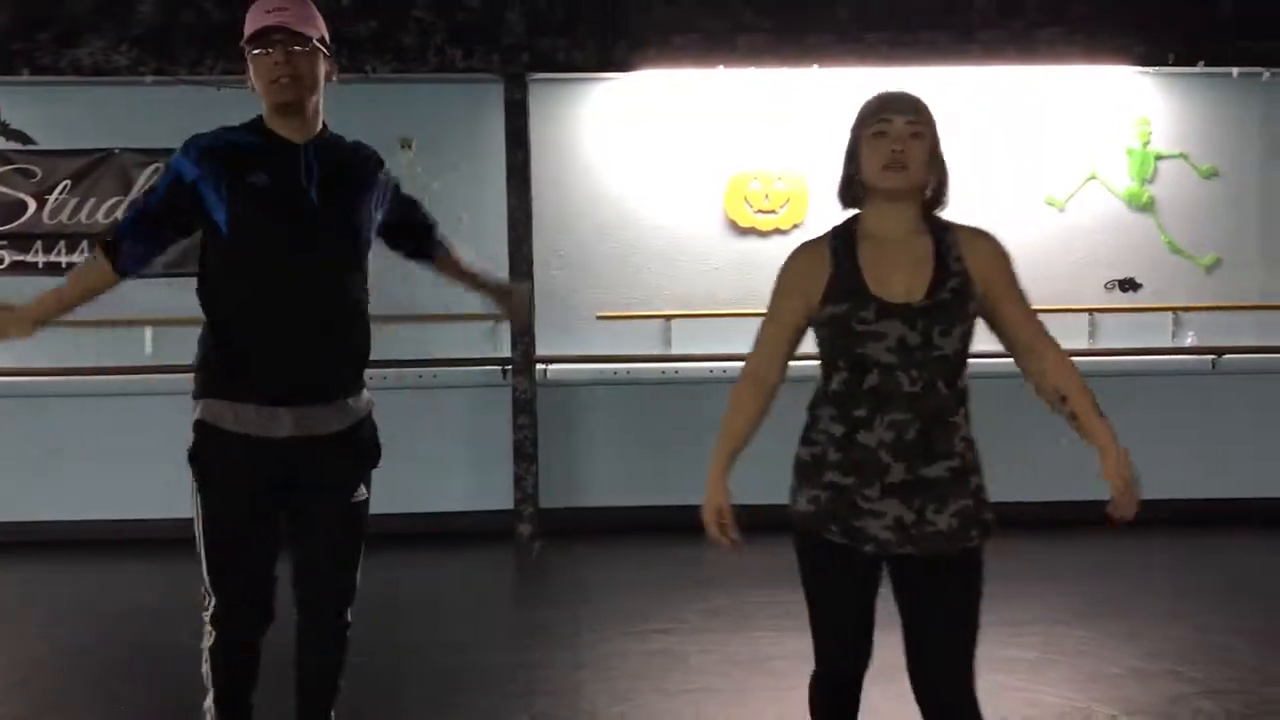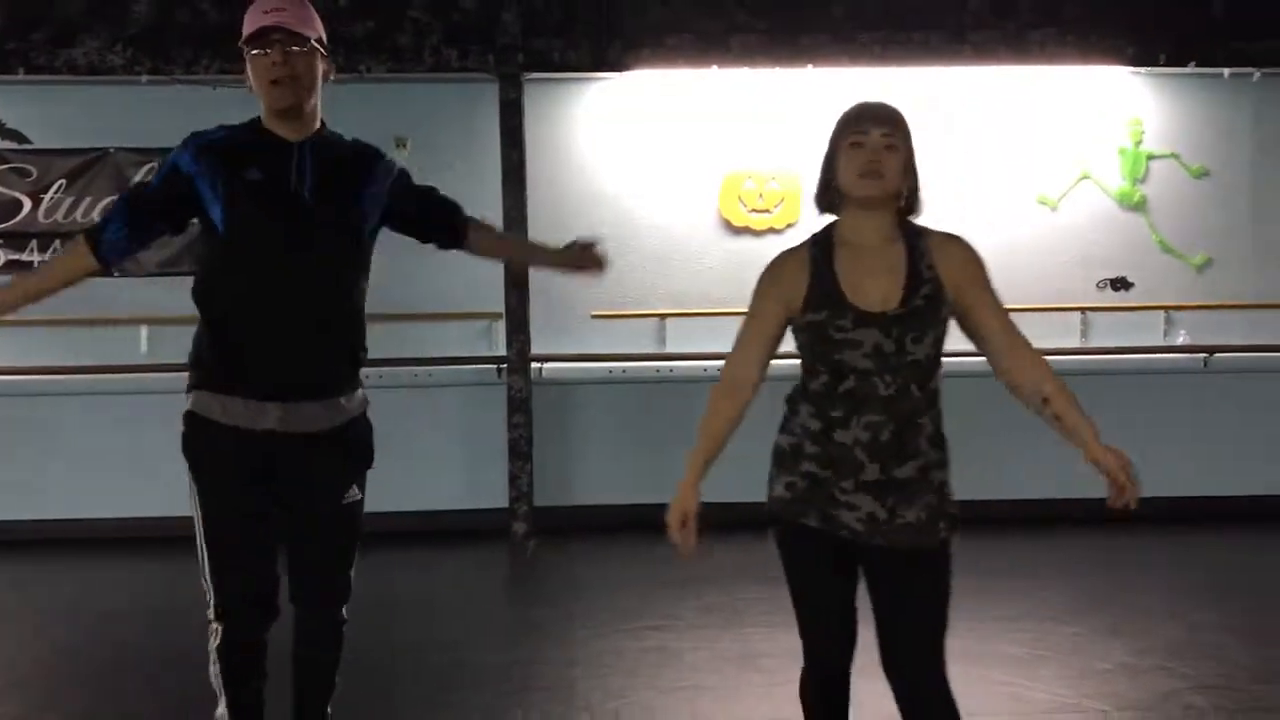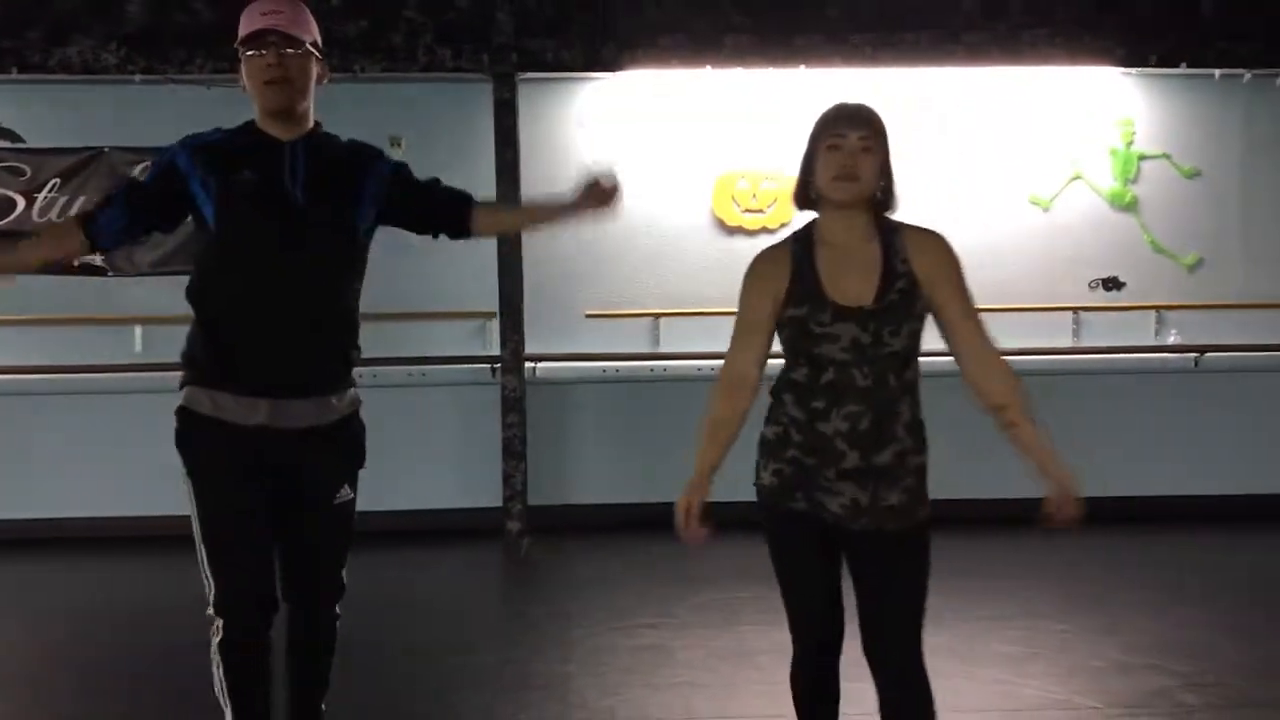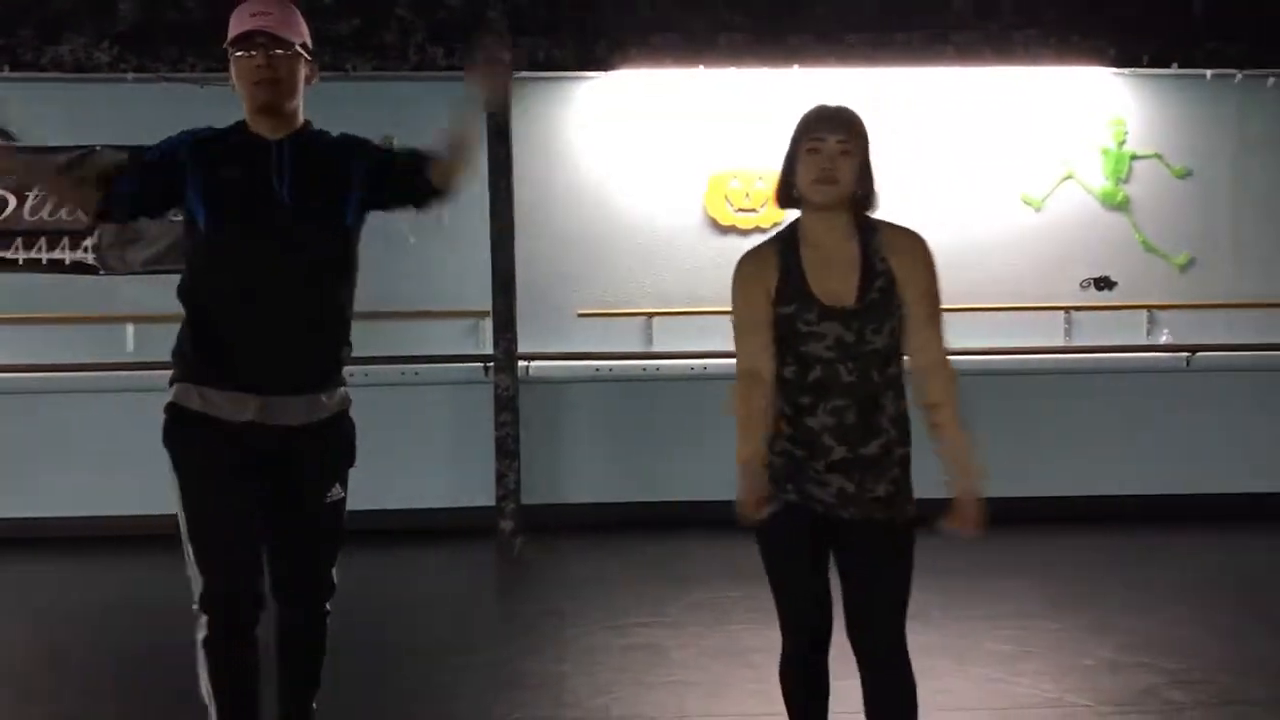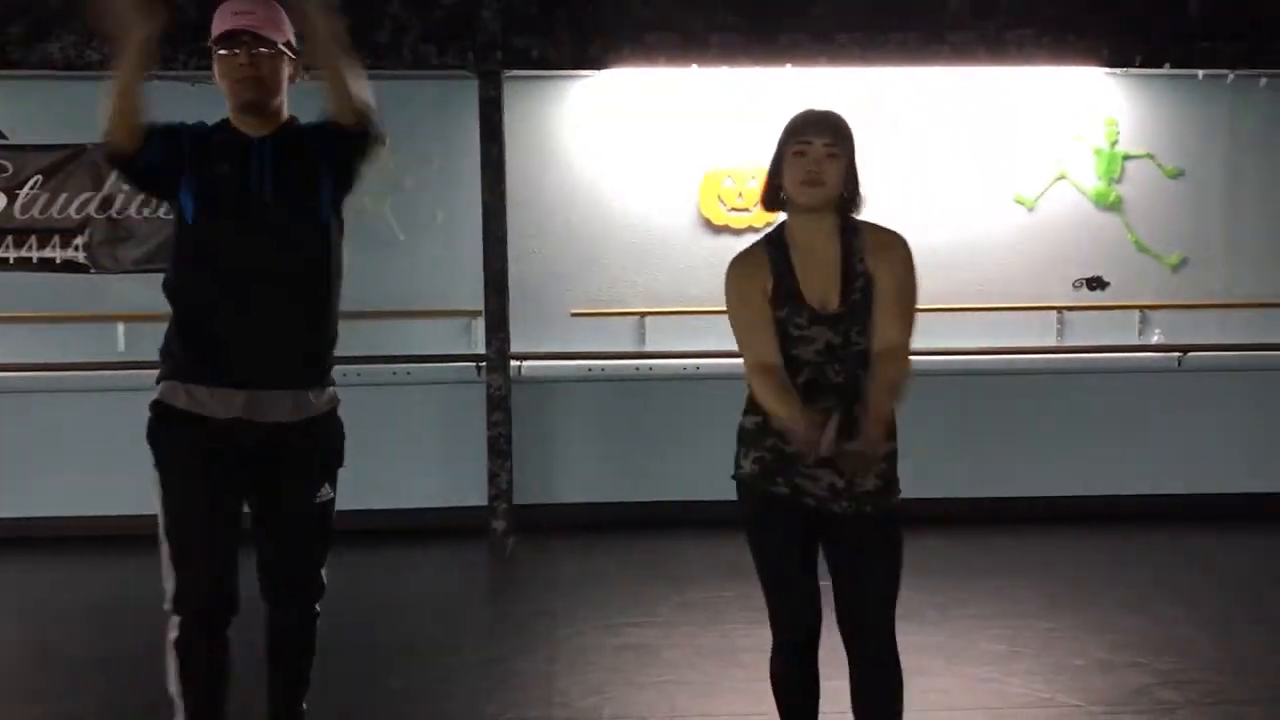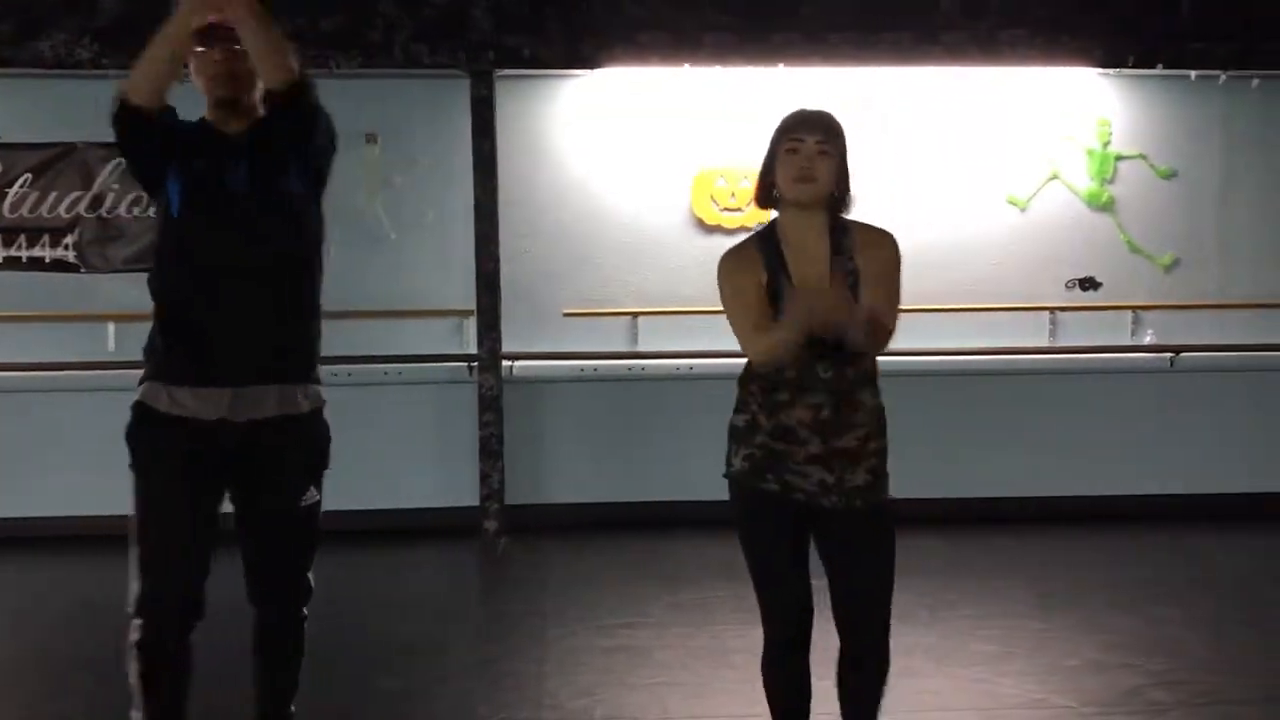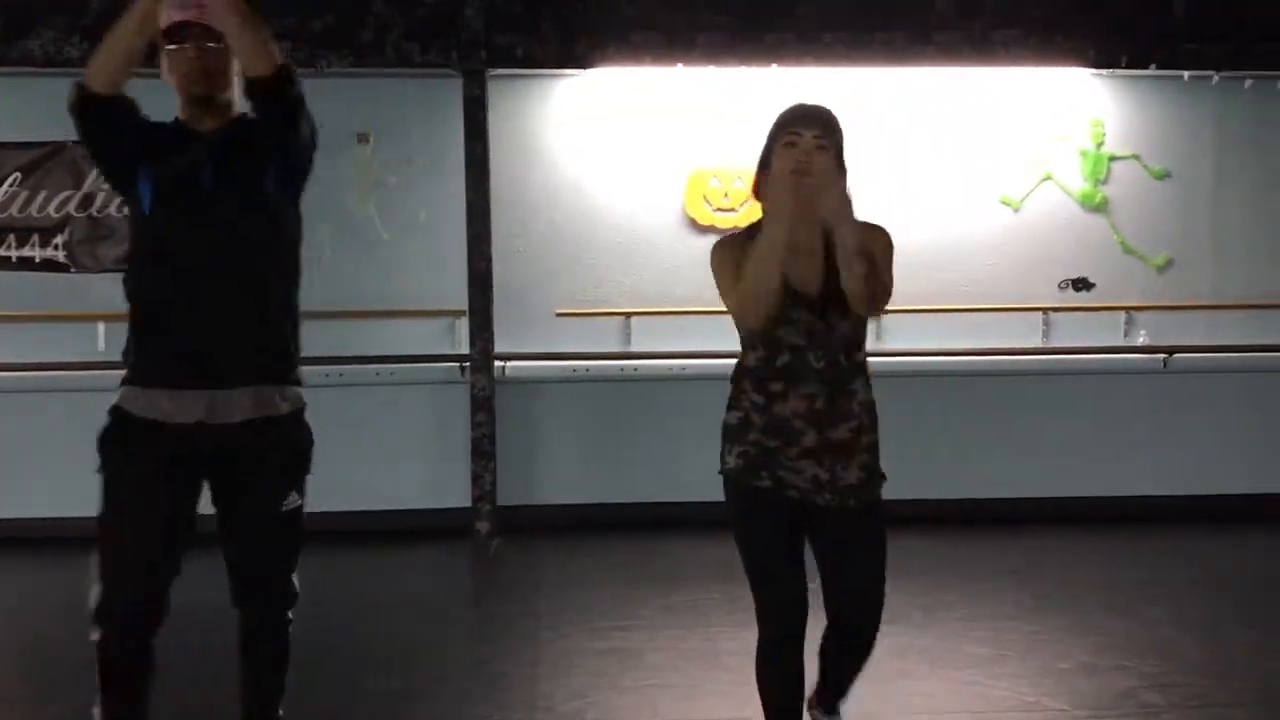
dt=0.1s
person 1, frame 1
left shoulder: (363, 169)
right shoulder: (210, 160)
left elbow: (420, 236)
right elbow: (128, 247)
left wrist: (489, 287)
left hip: (339, 423)
right hip: (239, 423)
left knee: (329, 600)
right knee: (237, 605)
person 1, frame 2
left shoulder: (366, 169)
right shoulder: (207, 158)
left elbow: (450, 224)
right elbow: (116, 235)
left wrist: (546, 255)
left hip: (330, 420)
right hip: (229, 419)
left knee: (324, 595)
right knee: (239, 602)
person 1, frame 3
left shoulder: (363, 168)
right shoulder: (203, 159)
left elbow: (461, 214)
right elbow: (106, 224)
left wrist: (565, 209)
left hip: (323, 418)
right hip: (223, 416)
left knee: (318, 594)
right knee: (240, 601)
person 1, frame 4
left shoulder: (349, 162)
right shoulder: (195, 158)
left elbow: (432, 179)
right elbow: (111, 197)
left wrist: (480, 106)
left hip: (314, 415)
right hip: (212, 412)
left knee: (307, 591)
right knee: (226, 598)
person 1, frame 5
left shoulder: (325, 153)
right shoulder: (186, 152)
left elbow: (357, 117)
right elbow: (125, 150)
left hip: (301, 413)
right hip: (198, 410)
left knee: (296, 591)
right knee: (199, 598)
person 1, frame 6
left shoulder: (302, 145)
right shoulder: (171, 149)
left elbow: (293, 89)
right elbow: (133, 103)
left hip: (283, 409)
right hip: (177, 407)
left knee: (282, 592)
right knee: (162, 597)
person 1, frame 7
left shoulder: (278, 144)
right shoulder: (142, 149)
left elbow: (275, 81)
right elbow: (93, 97)
left hip: (264, 411)
right hip: (155, 411)
left knee: (266, 595)
right knee: (125, 601)
person 2, frame 1
left shoulder: (975, 254)
right shoulder: (816, 263)
left elbow: (1038, 354)
right elbow: (761, 373)
left wrist: (1108, 445)
right wrist: (718, 474)
left hip: (944, 507)
right hip: (835, 504)
person 2, frame 2
left shoulder: (948, 259)
right shoulder: (793, 271)
left elbow: (1014, 356)
right elbow: (741, 377)
left wrist: (1095, 446)
right wrist: (690, 481)
left hip: (913, 502)
right hip: (810, 498)
right knee: (827, 656)
person 2, frame 3
left shoulder: (923, 253)
right shoulder: (775, 267)
left elbow: (979, 360)
right elbow: (738, 378)
left wrist: (1046, 460)
right wrist: (699, 481)
left hip: (892, 488)
right hip: (795, 484)
left knee: (897, 659)
right knee: (815, 644)
person 2, frame 4
left shoulder: (903, 251)
right shoulder: (762, 267)
left elbow: (931, 365)
right elbow: (755, 373)
left wrist: (964, 472)
right wrist: (750, 467)
left hip: (877, 479)
right hip: (788, 477)
left knee: (882, 645)
right knee: (804, 635)
person 2, frame 5
left shoulder: (884, 251)
right shoulder: (751, 268)
left elbow: (891, 357)
right elbow: (763, 368)
left wrist: (874, 422)
right wrist: (799, 423)
left hip: (864, 472)
right hip: (775, 471)
left knee: (872, 637)
right knee: (794, 632)
person 2, frame 6
left shoulder: (875, 246)
right shoulder: (744, 261)
left elbow: (878, 333)
right elbow: (761, 351)
left wrist: (845, 315)
right wrist: (800, 319)
left hip: (855, 466)
right hip: (765, 467)
left knee: (867, 627)
right knee: (786, 625)
person 2, frame 7
left shoulder: (868, 238)
right shoulder: (736, 249)
left elbow: (869, 299)
right elbow: (751, 312)
left wrist: (840, 226)
right wrist: (779, 222)
left hip: (848, 462)
right hip: (759, 463)
left knee: (858, 619)
right knee: (781, 623)
